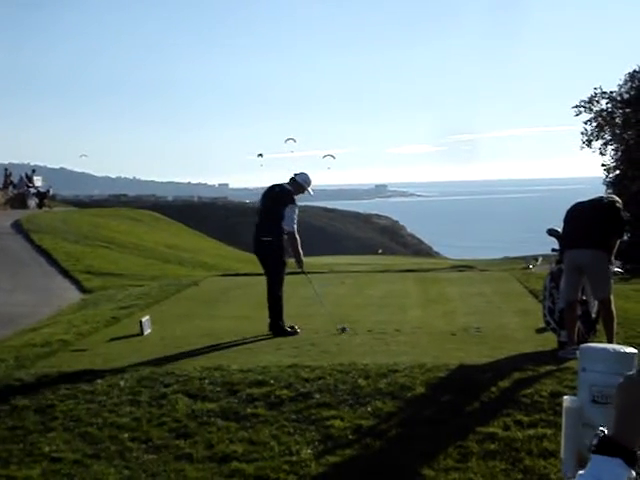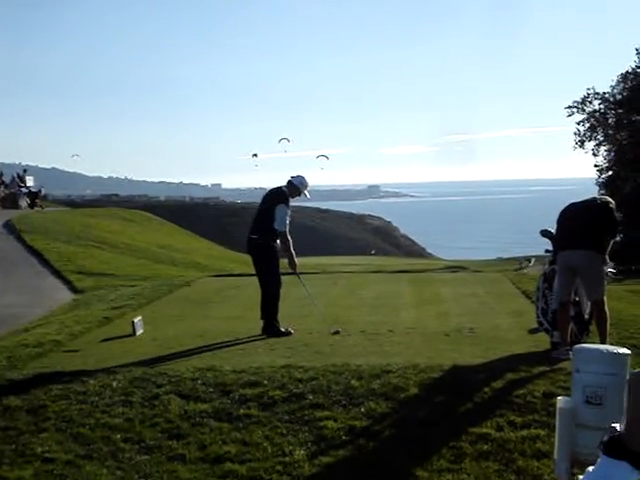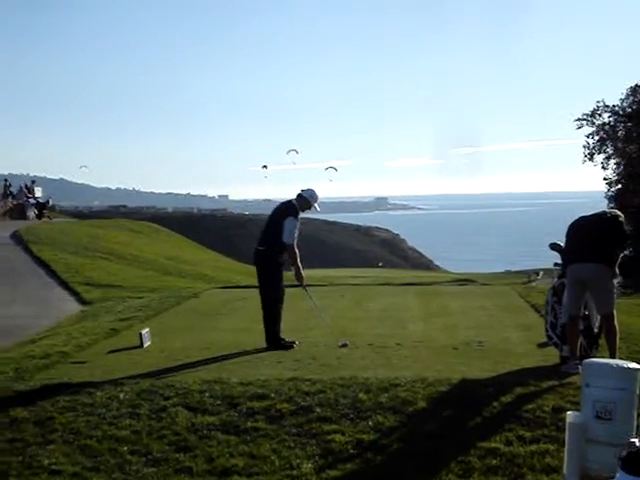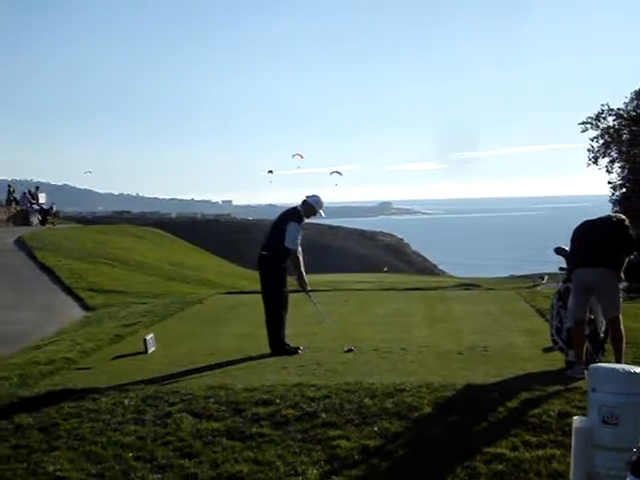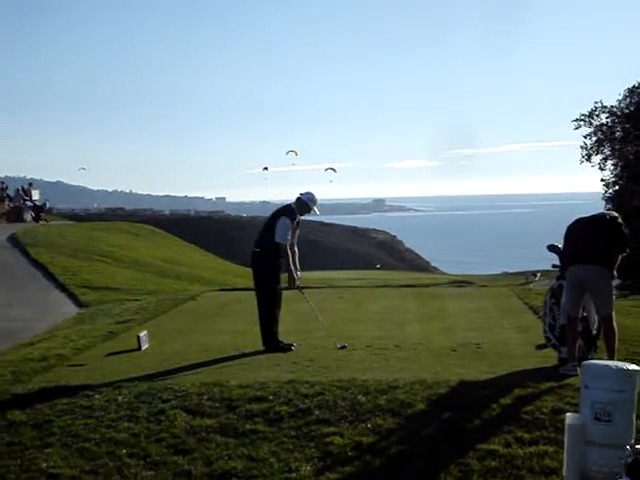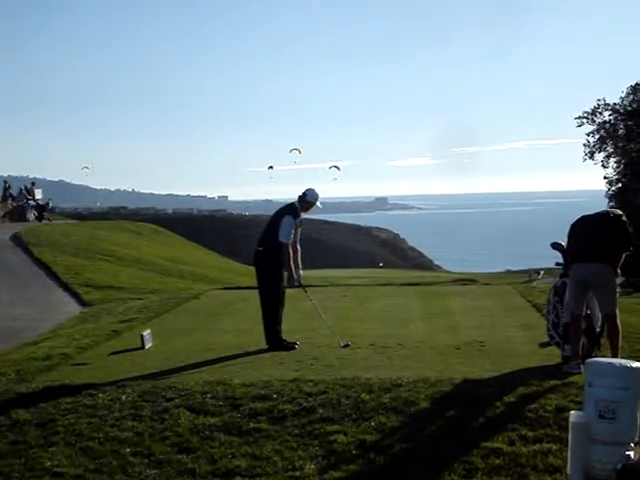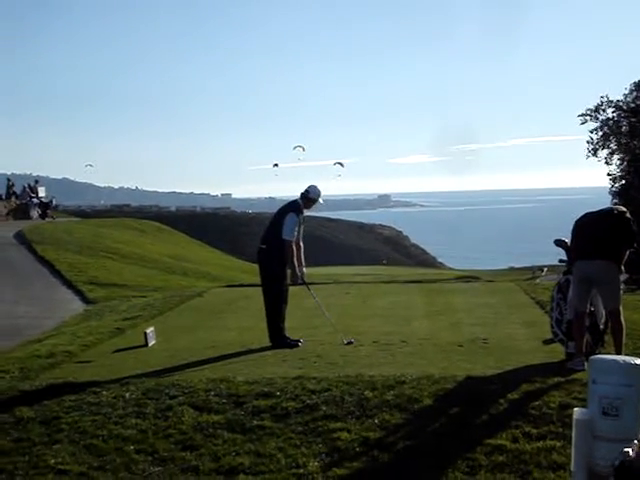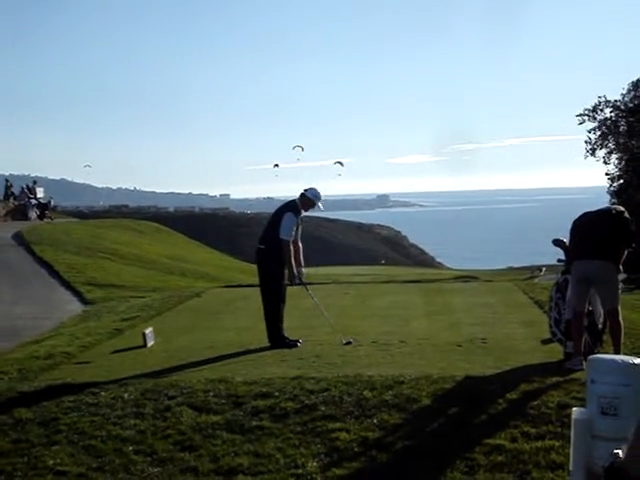
dt=0.3s
person 1, frame 1
left shoulder: (575, 208)
right shoulder: (613, 205)
left elbow: (565, 233)
right elbow: (617, 232)
right wrist: (610, 255)
left hip: (570, 253)
right hip: (596, 253)
left knee: (570, 301)
right knee: (605, 301)
left ankle: (571, 346)
person 1, frame 2
left shoulder: (568, 209)
right shoulder: (605, 205)
left elbow: (559, 234)
right elbow: (611, 232)
right wrist: (604, 255)
left hip: (564, 254)
right hip: (589, 254)
left knee: (563, 302)
right knee: (598, 302)
left ankle: (564, 347)
person 1, frame 3
left shoulder: (578, 222)
right shoulder: (613, 219)
left elbow: (568, 248)
right elbow: (621, 244)
right wrist: (614, 268)
left hip: (574, 269)
right hip: (599, 269)
left knee: (573, 318)
right knee: (608, 318)
left ankle: (572, 363)
person 1, frame 4
left shoulder: (582, 227)
right shoulder: (619, 222)
left elbow: (572, 254)
right elbow: (627, 249)
right wrist: (619, 272)
left hip: (579, 273)
right hip: (605, 272)
left knee: (578, 322)
right knee: (614, 322)
left ankle: (579, 367)
person 1, frame 5
left shoulder: (576, 225)
right shoulder: (612, 220)
left elbow: (565, 250)
right elbow: (620, 247)
right wrist: (612, 270)
left hip: (573, 270)
right hip: (598, 270)
left knee: (572, 318)
right knee: (607, 318)
left ankle: (572, 363)
person 1, frame 6
left shoulder: (579, 222)
right shoulder: (617, 218)
left elbow: (569, 248)
right elbow: (623, 247)
right wrist: (615, 268)
left hip: (577, 268)
right hip: (602, 268)
left knee: (575, 316)
right knee: (611, 316)
left ankle: (575, 361)
person 1, frame 7
left shoulder: (583, 219)
right shoulder: (621, 216)
left elbow: (573, 245)
right elbow: (627, 244)
right wrist: (619, 265)
left hip: (580, 265)
right hip: (606, 265)
left knee: (579, 313)
right knee: (614, 313)
left ankle: (579, 358)
person 1, frame 8
left shoulder: (581, 219)
right shoulder: (620, 215)
left elbow: (571, 245)
right elbow: (625, 244)
right wrist: (617, 265)
left hip: (579, 265)
right hip: (604, 265)
left knee: (578, 313)
right knee: (613, 313)
left ankle: (577, 357)
person 2, frame 1
left shoulder: (271, 190)
right shoulder: (289, 202)
left elbow: (260, 212)
right elbow: (291, 234)
right wrist: (299, 257)
left hip: (261, 241)
right hip: (272, 245)
left knee: (273, 283)
right knee: (276, 286)
left ankle: (276, 323)
right ankle: (278, 326)
person 2, frame 2
left shoulder: (274, 193)
right shoulder: (282, 203)
right elbow: (283, 234)
left wrist: (277, 244)
right wrist: (291, 258)
left hip: (257, 242)
right hip: (264, 244)
left knee: (268, 285)
right knee: (273, 285)
left ankle: (269, 324)
right ankle: (272, 326)
person 2, frame 3
left shoulder: (286, 207)
right shoulder: (292, 215)
right elbow: (290, 247)
left wrist: (294, 265)
right wrist: (299, 271)
left hip: (268, 255)
right hip: (268, 257)
left knee: (275, 298)
right knee: (273, 299)
left ankle: (274, 337)
right ankle: (274, 340)
person 2, frame 4
left shoulder: (293, 215)
right shoulder: (295, 220)
left elbow: (296, 249)
right elbow: (293, 253)
left wrist: (301, 273)
right wrist: (301, 277)
left hip: (273, 262)
right hip: (271, 263)
left knee: (279, 304)
right knee: (276, 305)
left ankle: (279, 343)
right ankle: (278, 345)
person 2, frame 5
left shoulder: (294, 217)
right shoulder: (286, 217)
left elbow: (292, 247)
right elbow: (284, 249)
left wrist: (296, 271)
right wrist: (291, 275)
left hip: (270, 260)
right hip: (264, 260)
left knee: (273, 301)
right knee: (269, 302)
left ankle: (272, 340)
right ankle: (271, 342)
person 2, frame 6
left shoulder: (296, 215)
right shoulder: (289, 216)
left elbow: (295, 245)
right elbow: (286, 248)
left wrist: (298, 270)
right wrist: (291, 273)
left hip: (272, 258)
right hip: (267, 259)
left knee: (276, 300)
right knee: (273, 301)
left ankle: (276, 339)
right ankle: (275, 341)
person 2, frame 7
left shoulder: (297, 212)
right shoulder: (293, 213)
left elbow: (298, 243)
right elbow: (289, 245)
left wrist: (301, 267)
right wrist: (294, 271)
left hip: (275, 256)
right hip: (270, 256)
left knee: (279, 298)
right knee: (276, 298)
left ankle: (279, 336)
right ankle: (278, 339)
person 2, frame 8
left shoulder: (296, 212)
right shoulder: (290, 213)
left elbow: (296, 243)
right elbow: (286, 245)
left wrist: (300, 267)
right wrist: (291, 271)
left hip: (273, 256)
right hip: (269, 256)
left knee: (277, 298)
right knee: (274, 299)
left ankle: (278, 336)
right ankle: (277, 338)
